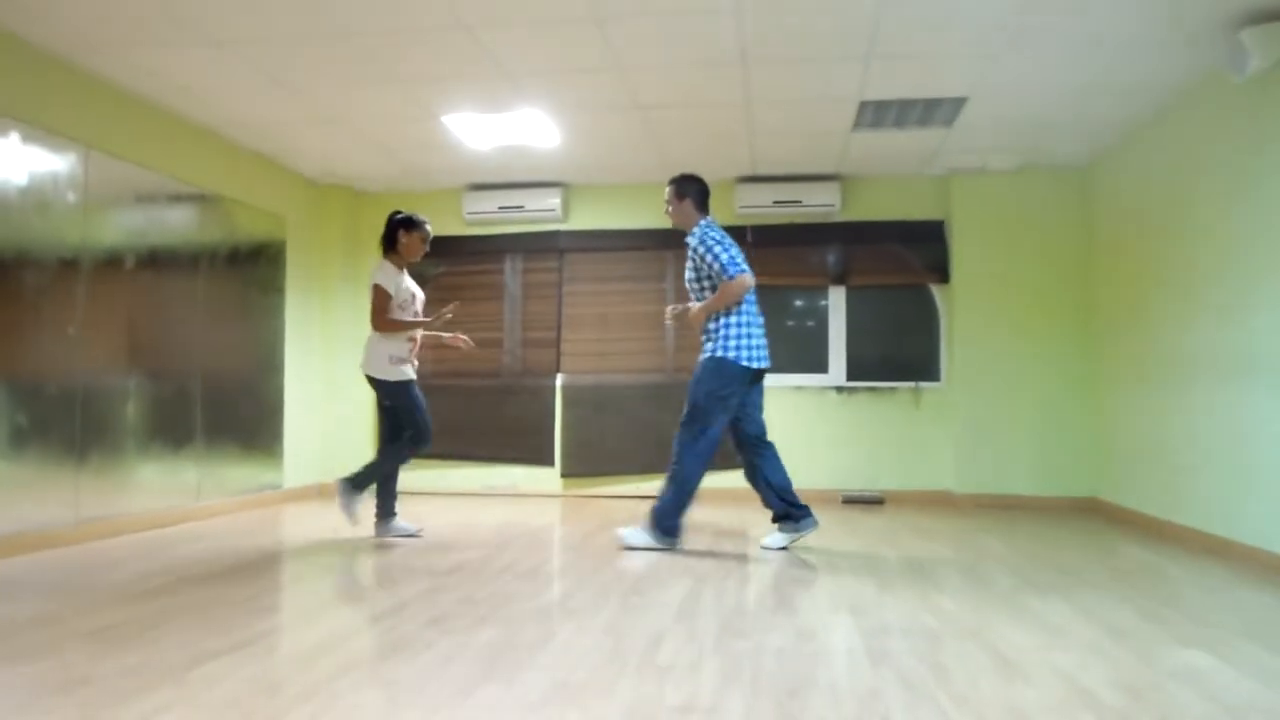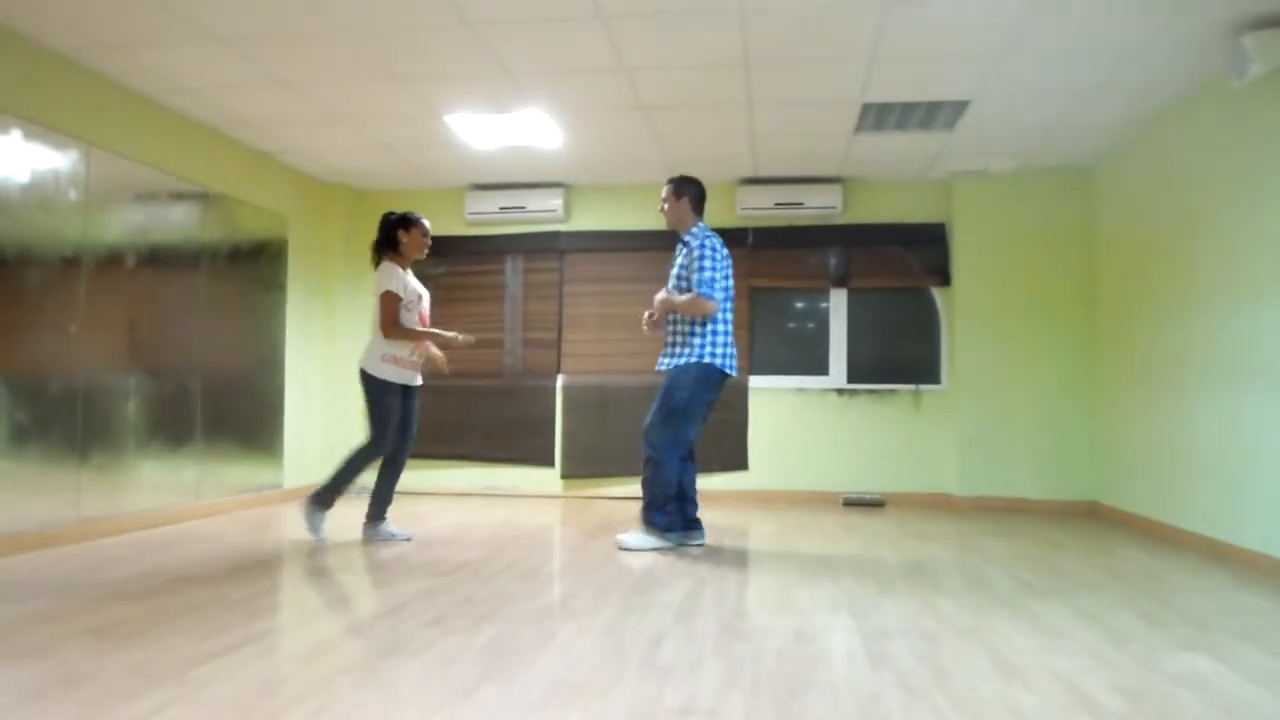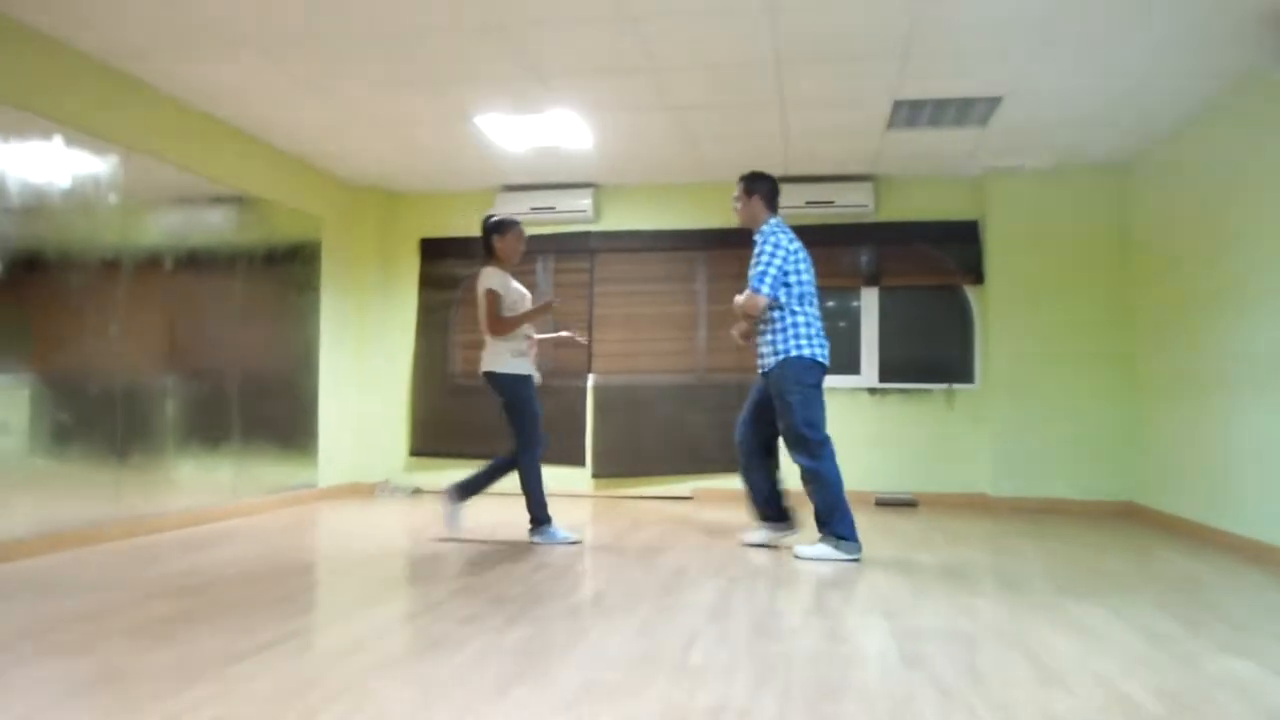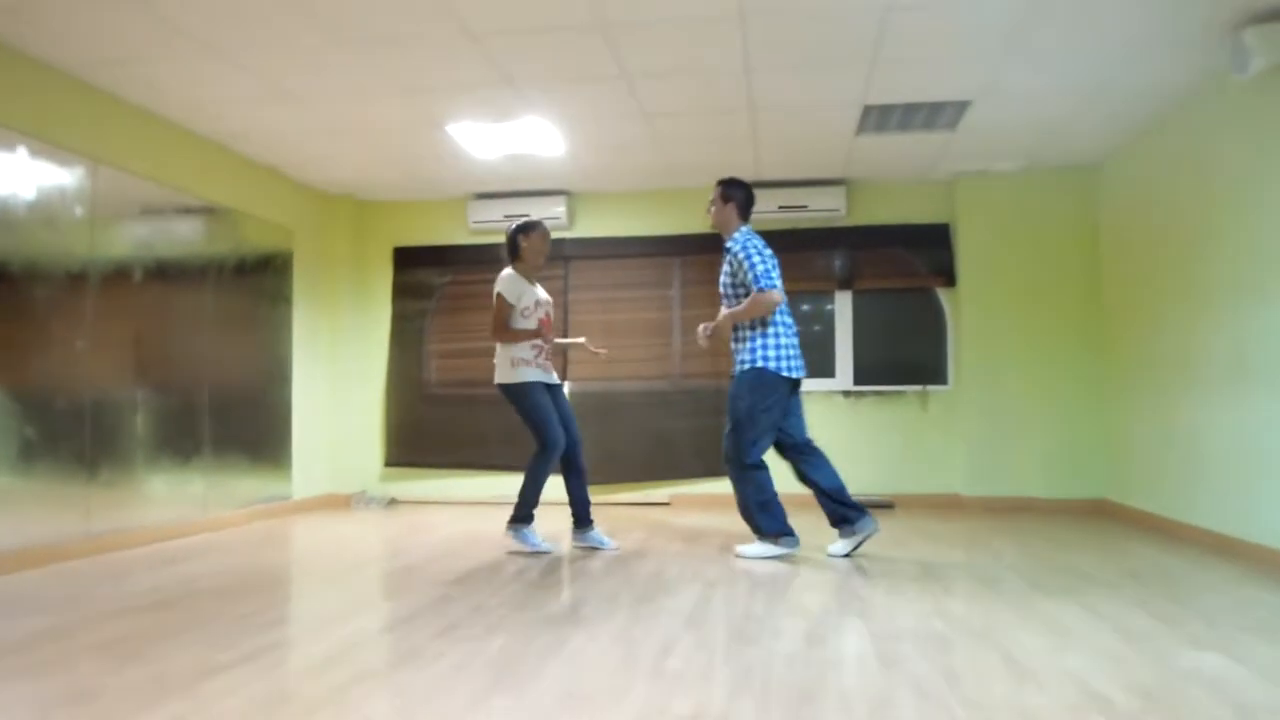
dt=0.5s
person 1, frame 1
left shoulder: (706, 240)
right shoulder: (711, 239)
left elbow: (743, 281)
left wrist: (702, 309)
right wrist: (688, 312)
left hip: (726, 352)
right hip: (746, 353)
left knee: (694, 438)
right knee: (751, 439)
left ankle: (663, 528)
right ankle: (793, 517)
person 1, frame 2
left shoulder: (703, 244)
right shoulder: (690, 246)
left elbow: (705, 304)
left wrist: (664, 301)
right wrist: (661, 314)
left hip: (701, 359)
right hip: (688, 359)
left knee: (661, 437)
right knee: (674, 442)
left ankle: (666, 524)
right ankle: (684, 526)
person 1, frame 3
left shoulder: (771, 240)
right shoulder: (780, 239)
left elbow: (754, 302)
left wrist: (740, 303)
right wrist: (752, 326)
left hip: (793, 356)
right hip: (784, 358)
left knee: (808, 445)
right knee: (752, 434)
left ankle: (839, 537)
right ankle: (775, 518)
person 1, frame 4
left shoulder: (744, 248)
right shoulder: (745, 248)
left elbow: (771, 297)
left wrist: (731, 315)
right wrist: (720, 326)
left hip: (761, 364)
right hip: (775, 363)
left knee: (741, 453)
right knee: (796, 447)
left ankle: (775, 534)
right ankle: (853, 519)
person 2, frame 1
left shoulder: (402, 276)
right shoulder: (385, 272)
right elbow: (380, 323)
left wrist: (443, 336)
right wrist: (429, 322)
left hip: (400, 369)
right hip: (388, 369)
left knee: (396, 439)
right knee: (420, 433)
left ankle: (386, 517)
right ankle: (354, 485)
person 2, frame 2
left shoulder: (409, 277)
right shoulder: (390, 274)
right elbow: (388, 329)
left wrist: (428, 347)
right wrist: (439, 337)
left hip: (407, 373)
right hip: (384, 371)
left knee: (401, 446)
right knee: (380, 442)
left ankle: (376, 519)
right ankle: (319, 503)
person 2, frame 3
left shoulder: (506, 280)
right shoulder: (492, 276)
right elbow: (496, 328)
left wrist: (557, 336)
right wrist: (536, 312)
left hip: (517, 370)
right hip: (507, 370)
left knee: (525, 446)
right knee: (531, 443)
left ankle: (461, 493)
right ankle: (541, 525)
person 2, frame 4
left shoulder: (535, 286)
right shoulder: (509, 280)
right elbow: (499, 332)
left wrist: (571, 343)
right wrist: (534, 334)
left hip: (544, 376)
right hip: (518, 377)
left knee: (572, 446)
right knee: (554, 442)
left ankle: (583, 527)
right ankle: (520, 523)
